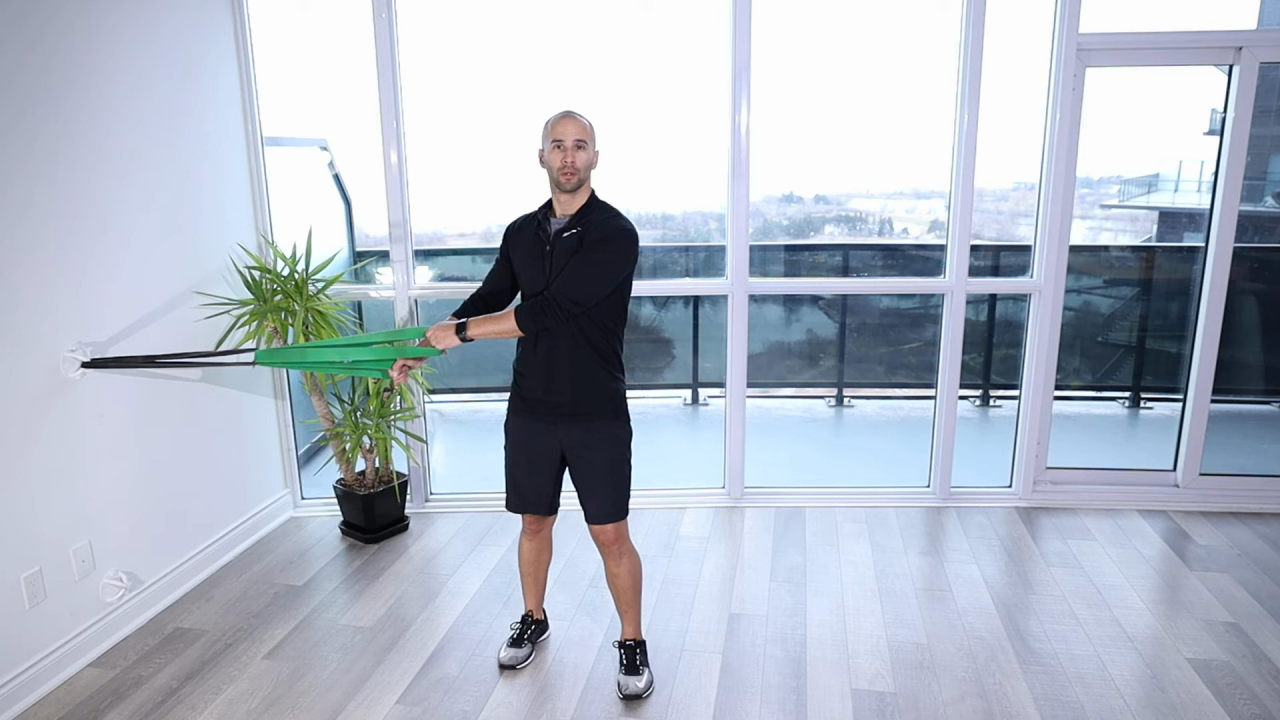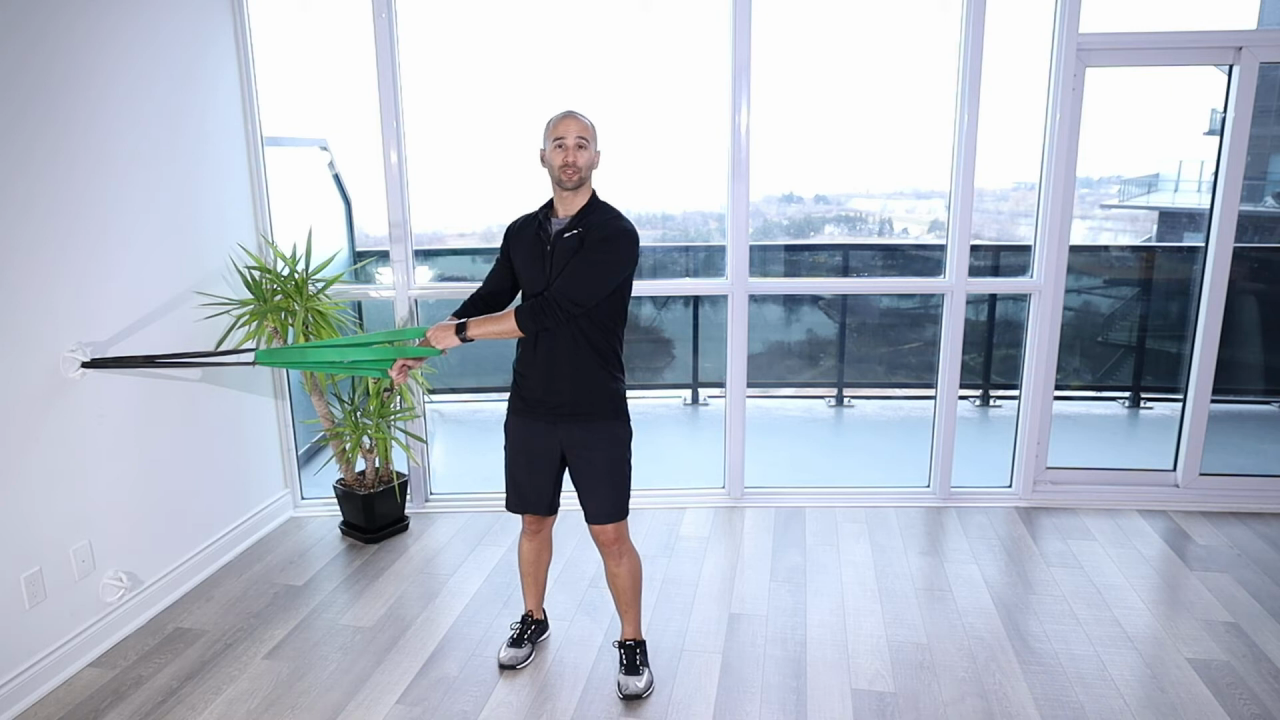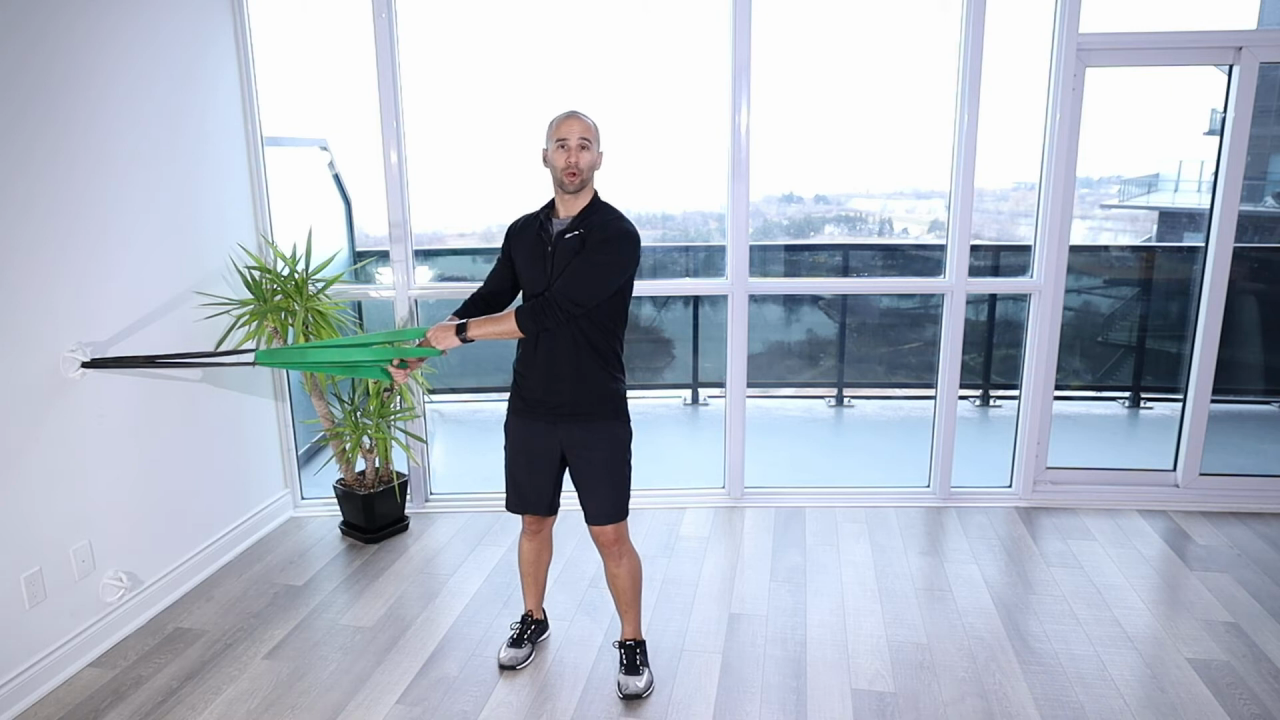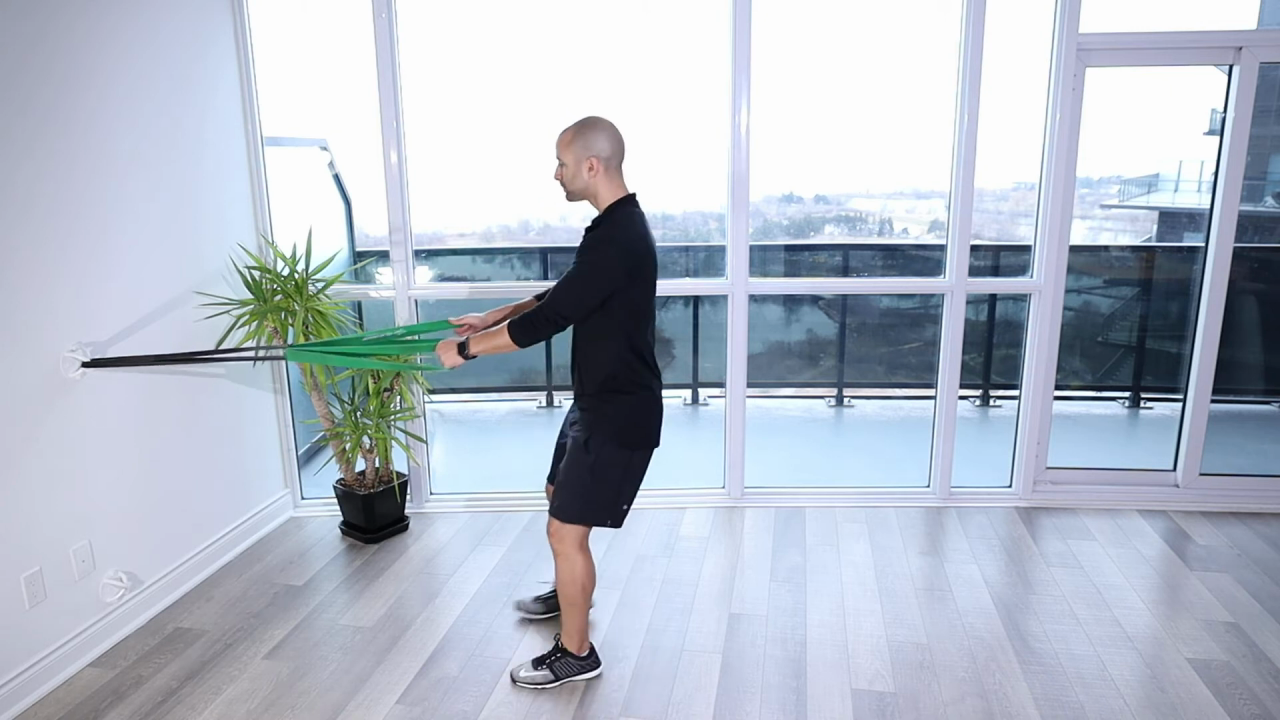
dt=0.7s
person 1, frame 1
left shoulder: (614, 233)
right shoulder: (520, 233)
left elbow: (550, 310)
right elbow: (487, 298)
left wrist: (462, 331)
right wrist: (424, 350)
left hip: (597, 416)
right hip: (531, 412)
left knee: (611, 536)
right knee: (534, 522)
left ankle: (632, 644)
right ankle: (533, 621)
person 1, frame 2
left shoulder: (614, 233)
right shoulder: (521, 232)
left elbow: (551, 310)
right elbow: (488, 298)
left wrist: (461, 331)
right wrist: (422, 349)
left hip: (597, 416)
right hip: (531, 411)
left knee: (611, 536)
right knee: (534, 523)
left ankle: (632, 644)
right ankle: (533, 620)
person 1, frame 3
left shoulder: (616, 234)
right shoulder: (523, 232)
left elbow: (550, 311)
right elbow: (489, 298)
left wrist: (461, 332)
right wrist: (426, 347)
left hip: (597, 414)
right hip: (531, 410)
left knee: (611, 537)
right knee: (534, 522)
left ankle: (632, 644)
right ankle: (533, 619)
person 1, frame 4
left shoulder: (615, 240)
right shoulder: (618, 227)
left elbow: (550, 319)
right elbow: (559, 298)
left wrist: (468, 346)
right wrist: (490, 319)
left hip: (619, 413)
right hip: (601, 402)
left knee: (566, 530)
right knee: (561, 495)
left ankle: (576, 653)
right ankle: (565, 594)
